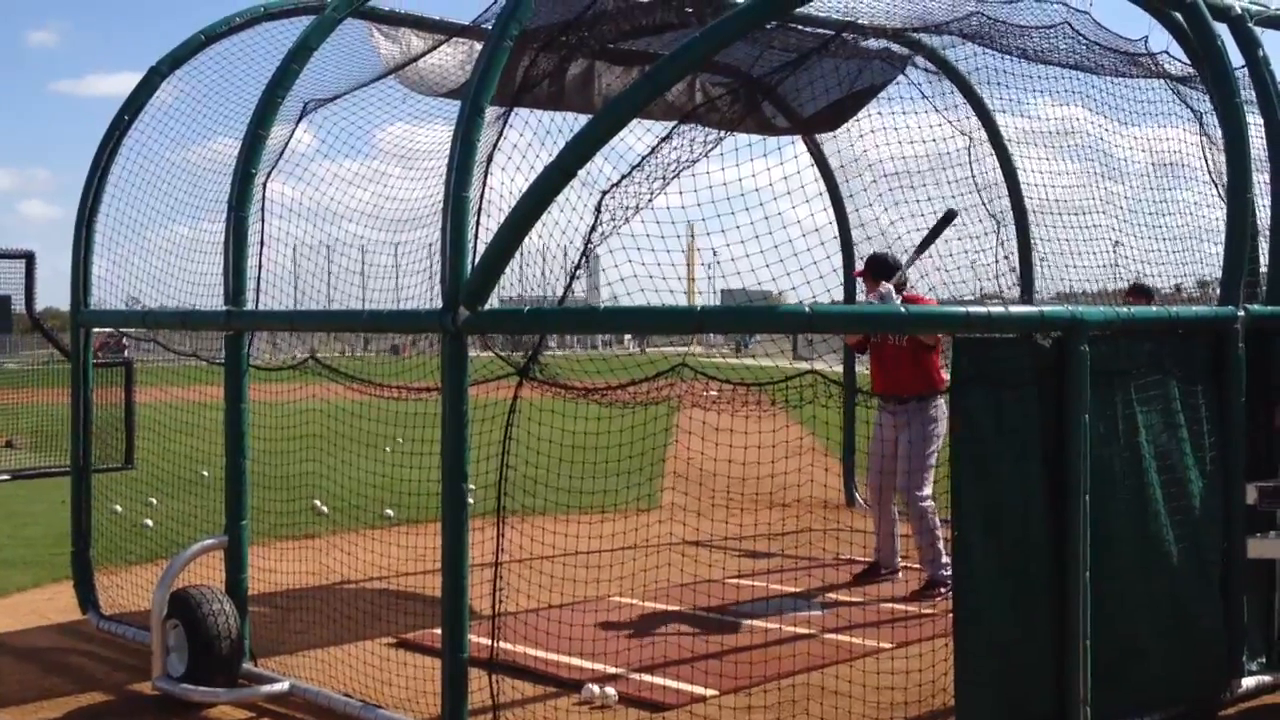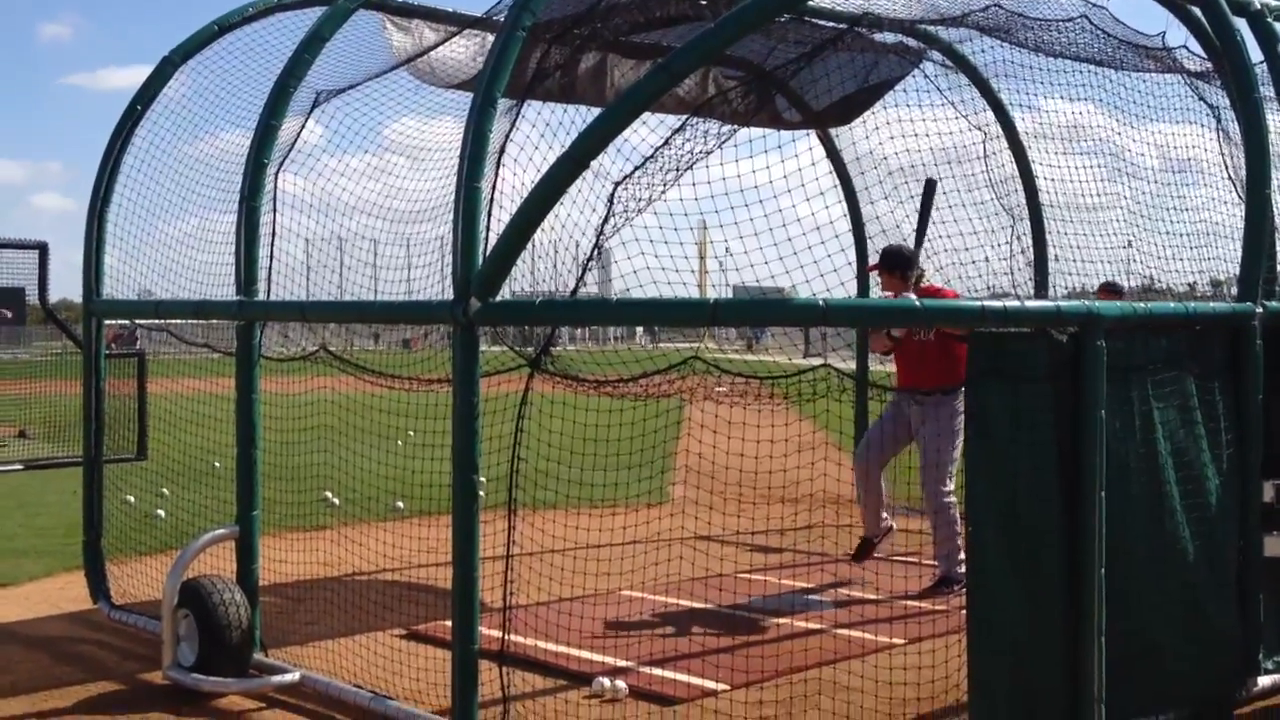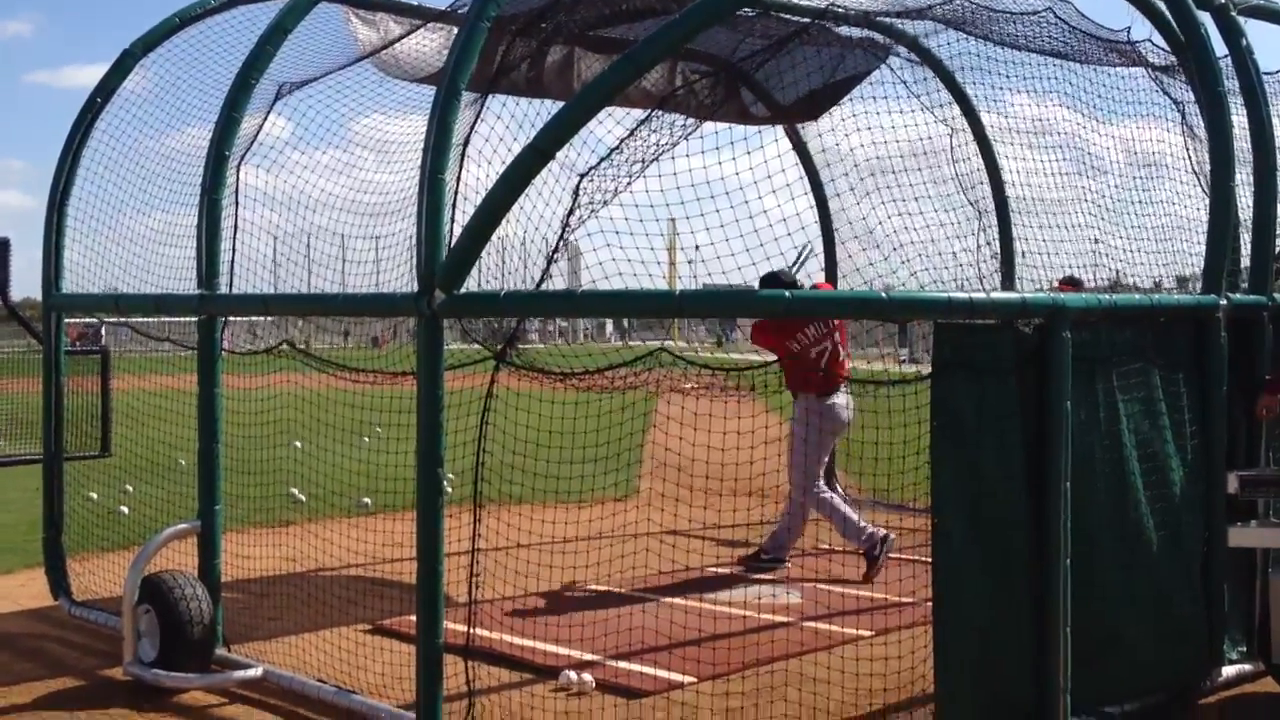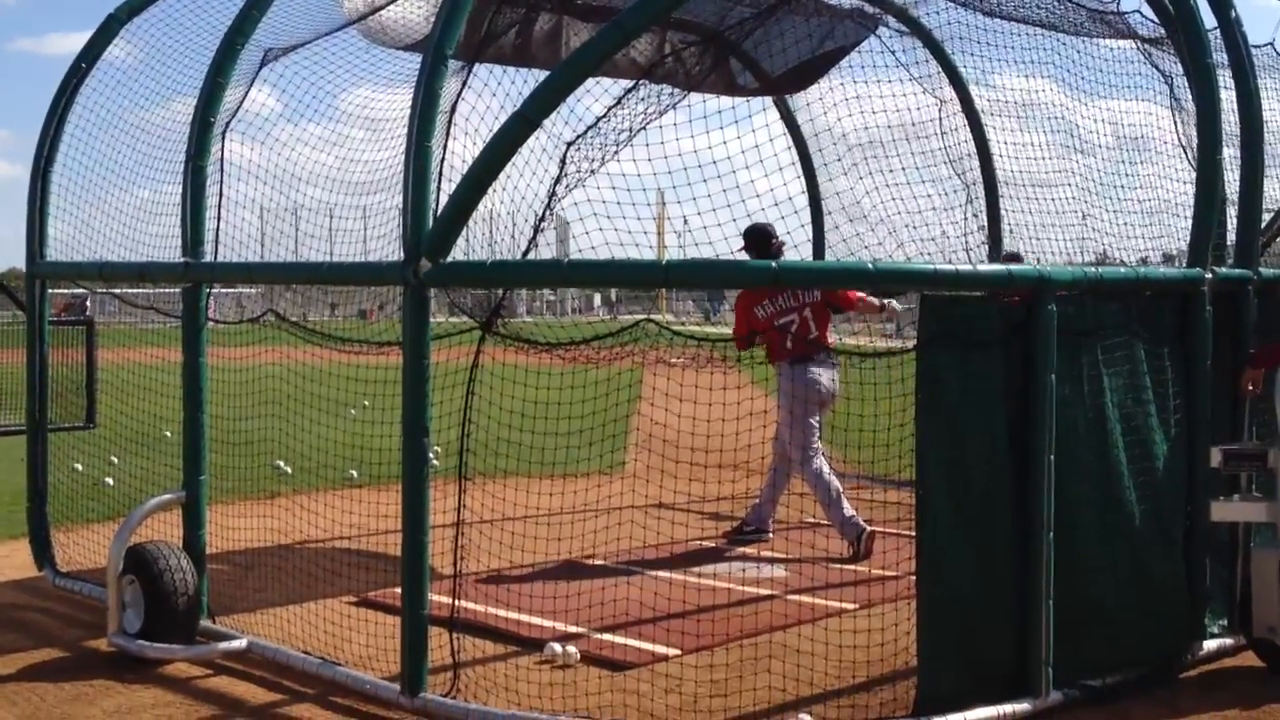
dt=1s
person 1, frame 1
left shoulder: (921, 306)
left elbow: (934, 337)
right elbow: (851, 338)
left wrist: (897, 308)
left hip: (923, 410)
right hip: (887, 409)
left knee: (914, 492)
right knee: (879, 489)
left ankle: (941, 574)
right ankle: (886, 561)
person 1, frame 2
left shoulder: (944, 298)
left elbow: (971, 326)
right elbow: (877, 345)
right wrist: (898, 327)
left hip: (944, 403)
right hip: (906, 400)
left knee: (936, 489)
right knee: (866, 458)
left ankle: (954, 572)
right ankle: (875, 528)
person 1, frame 3
left shoulder: (772, 330)
left hip: (815, 407)
right hip: (837, 400)
left knee: (809, 487)
right knee: (803, 481)
left ankle: (871, 540)
right ankle: (776, 549)
person 1, frame 4
left shoulder: (748, 299)
left elbow: (743, 344)
right elbow: (856, 302)
right wrist: (885, 306)
left hip: (796, 376)
right hip: (824, 370)
left knee: (807, 459)
right knee: (784, 451)
left ankle: (854, 530)
right ankle: (758, 522)
